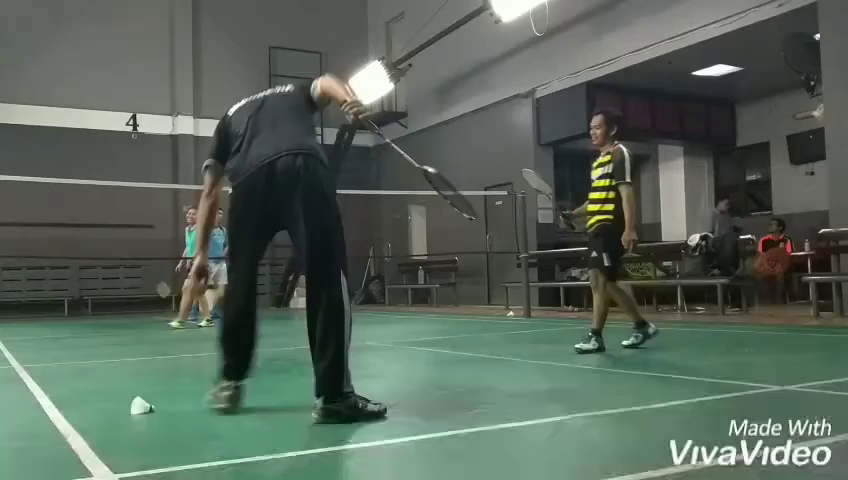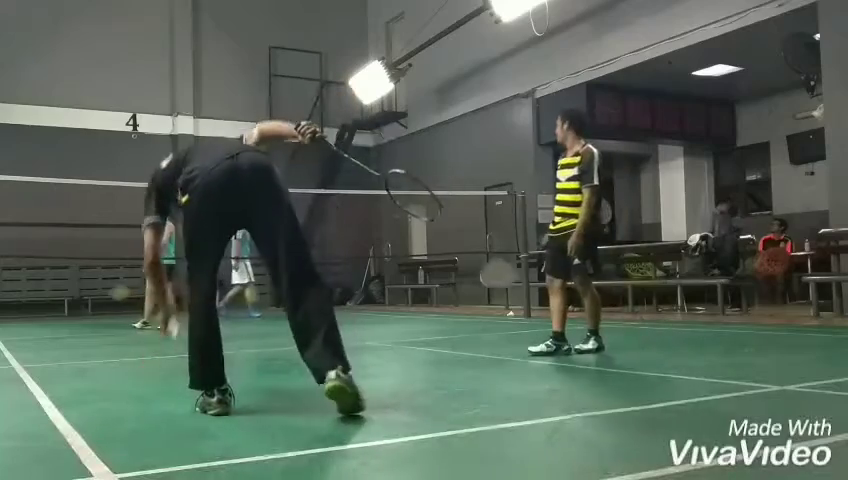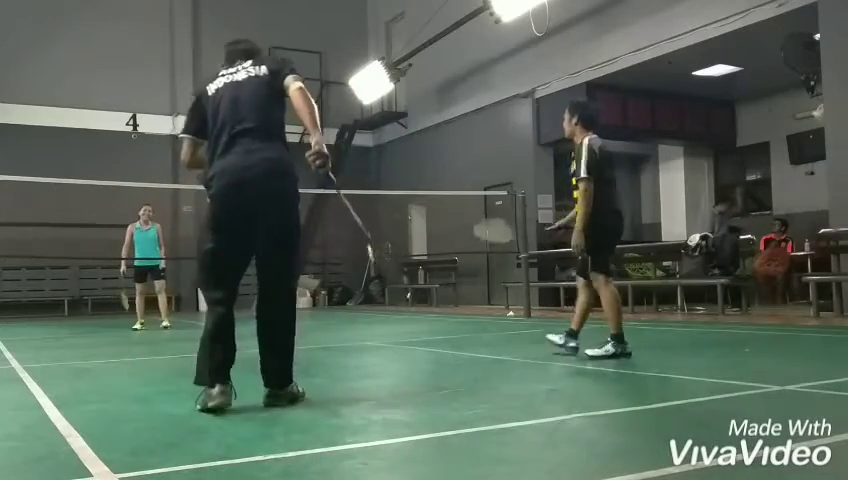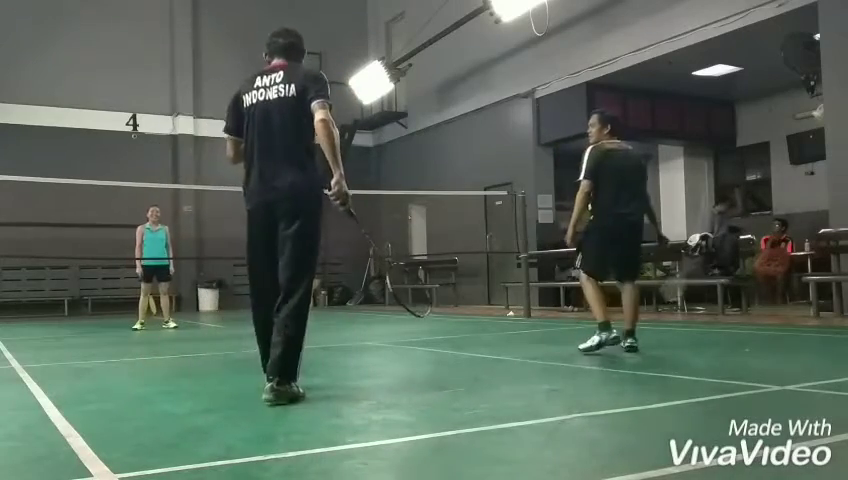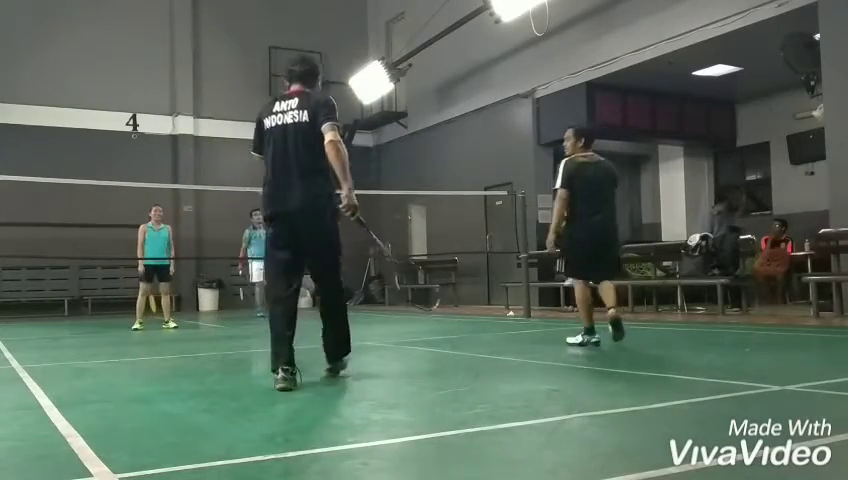
dt=0.7s
person 1, frame 1
left shoulder: (232, 115)
right shoulder: (297, 93)
left elbow: (209, 194)
right elbow: (325, 84)
left wrist: (202, 254)
right wrist: (349, 101)
left hip: (250, 176)
right hip: (302, 166)
left knee: (241, 283)
right knee: (326, 281)
left ankle: (230, 382)
right ankle: (333, 395)
person 1, frame 2
left shoulder: (162, 178)
right shoulder: (232, 146)
left elbow: (152, 257)
right elbow: (258, 131)
left wrist: (165, 307)
right wrist: (297, 131)
left hip: (203, 186)
right hip: (256, 171)
left knee: (201, 291)
right knee: (300, 279)
left ankle: (213, 391)
right ankle: (335, 369)
person 1, frame 3
left shoulder: (209, 88)
right shoulder: (274, 67)
left elbow: (189, 157)
right elbow: (298, 90)
right wrist: (317, 138)
left hip: (226, 183)
right hip: (273, 175)
left knee: (219, 289)
right knee: (277, 285)
left ankle: (215, 382)
right ankle: (278, 384)
person 1, frame 4
left shoulder: (244, 90)
right shoulder: (309, 78)
left elbow: (233, 154)
right elbow: (322, 121)
right wrist: (338, 174)
left hip: (258, 197)
right hip: (299, 194)
left knee: (263, 288)
right knee: (293, 286)
left ankle: (275, 371)
right ankle: (280, 378)
person 1, frame 5
left shoulder: (267, 112)
right shoulder: (320, 102)
right elbow: (332, 141)
right wrist: (347, 187)
left hip: (278, 210)
right hip: (315, 207)
left knee: (281, 289)
right knee: (329, 286)
left ankle: (283, 366)
right ankle: (335, 358)
person 2, frame 1
left shoulder: (619, 154)
right shoulder: (600, 159)
left elbow: (626, 193)
left wrist: (629, 229)
right wrist: (575, 213)
left hip: (609, 227)
right hip: (597, 228)
left knee: (599, 279)
right knee: (608, 282)
left ankle: (596, 336)
right ankle: (643, 326)
person 2, frame 2
left shoulder: (589, 154)
right shoulder: (563, 158)
left elbow: (589, 197)
left wrist: (578, 233)
right wrist: (551, 229)
left hip: (580, 232)
right hip: (558, 231)
left knee: (583, 284)
right knee: (555, 284)
left ankle: (594, 336)
right ankle: (558, 340)
person 2, frame 3
left shoulder: (585, 145)
right shoulder: (592, 146)
left elbow: (586, 190)
left wrist: (578, 229)
right wrist: (566, 220)
left hip: (599, 222)
right hip: (604, 221)
left knee: (600, 278)
right knee: (587, 279)
left ankle: (618, 342)
right ankle: (572, 336)
person 2, frame 4
left shoulder: (595, 151)
right shoulder: (635, 157)
left elbow: (585, 191)
right elbow: (644, 196)
left wrist: (572, 226)
right wrist: (656, 228)
left hip: (604, 224)
right hip: (632, 225)
left knee: (587, 275)
right knee: (628, 281)
left ankle: (604, 329)
right ankle: (629, 336)
person 2, frame 5
left shoulder: (569, 164)
right shoulder: (607, 166)
left elbow: (562, 199)
right elbow: (612, 200)
left wrist: (553, 231)
right wrist: (611, 228)
left hip: (578, 231)
right hip: (604, 230)
left knee: (581, 280)
right knee: (604, 278)
left ankle: (589, 332)
right ankle: (614, 315)
